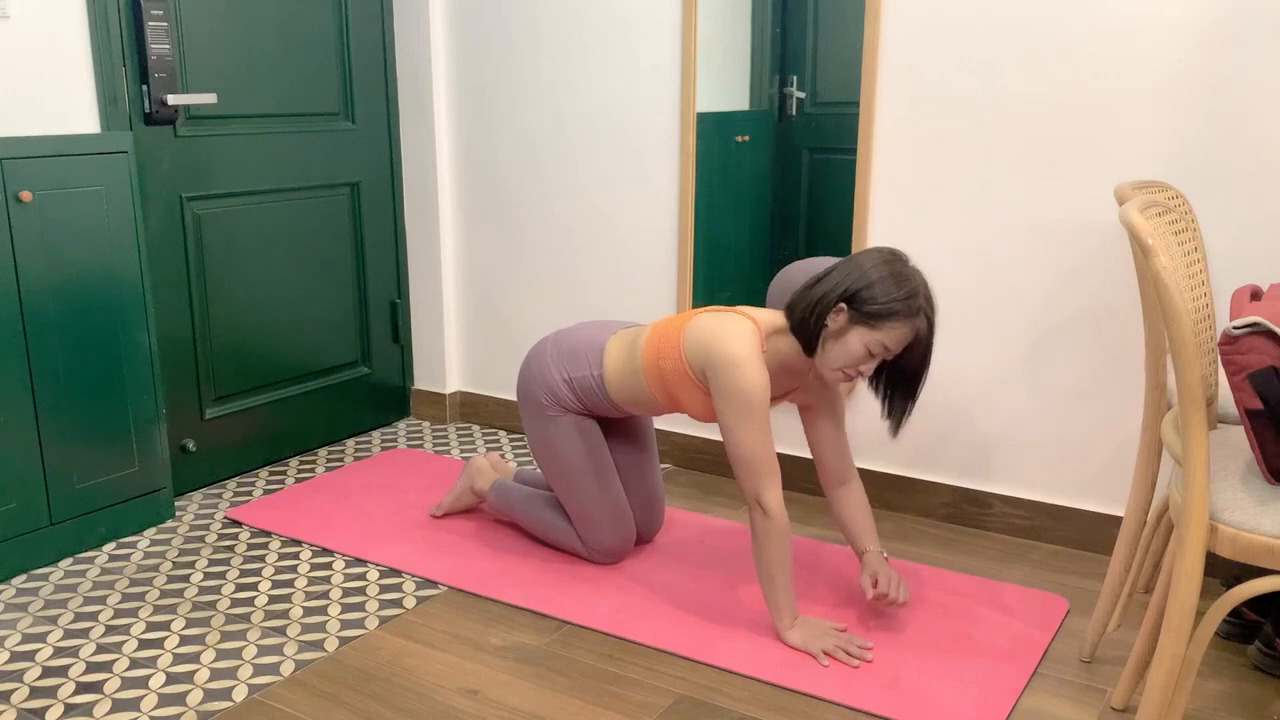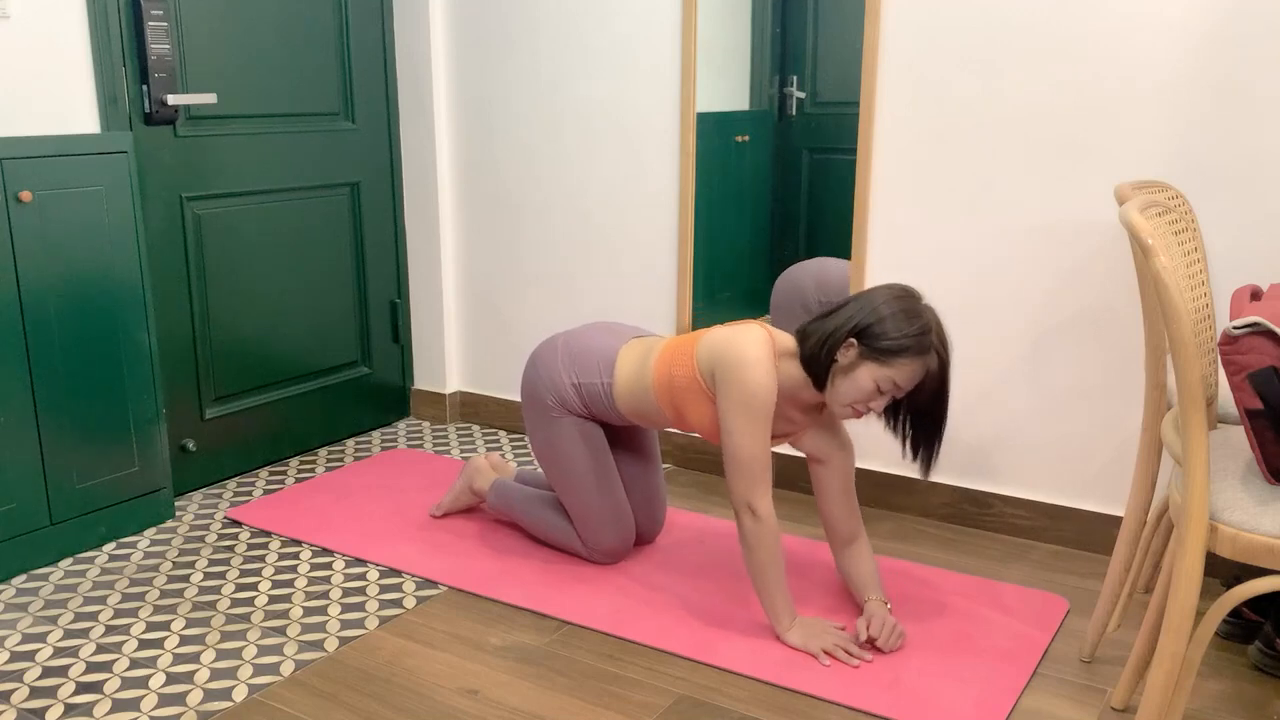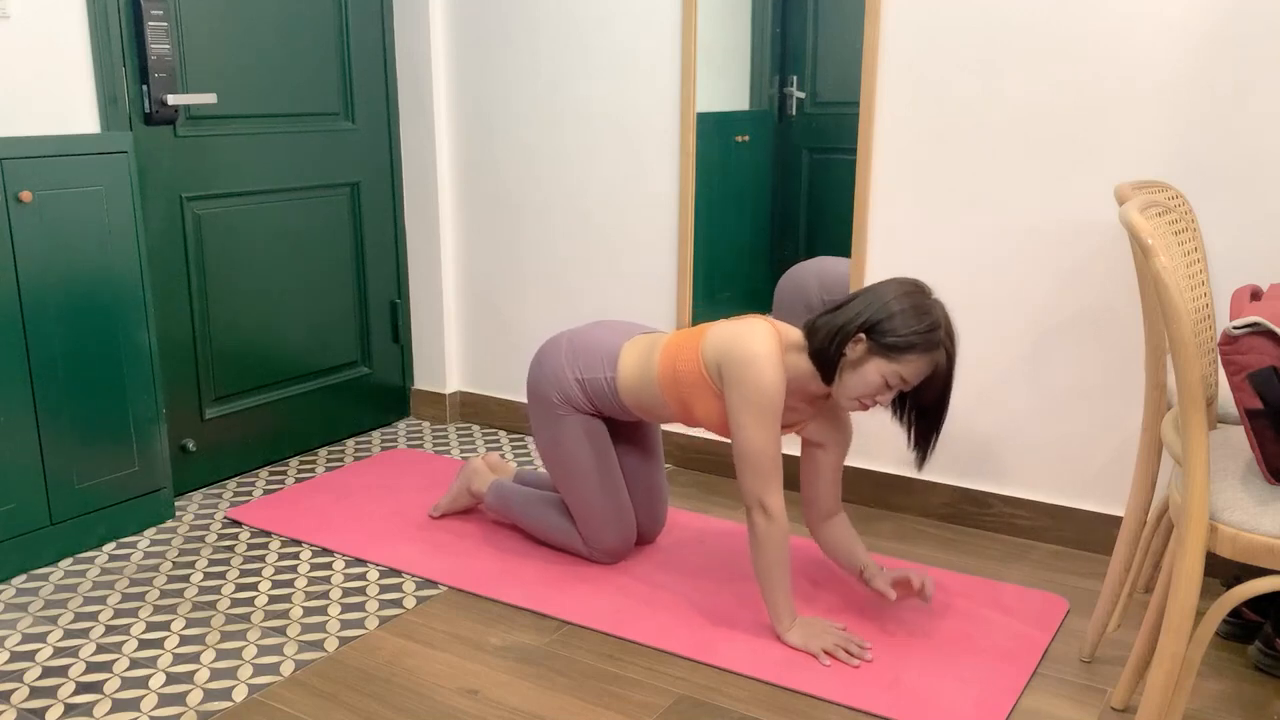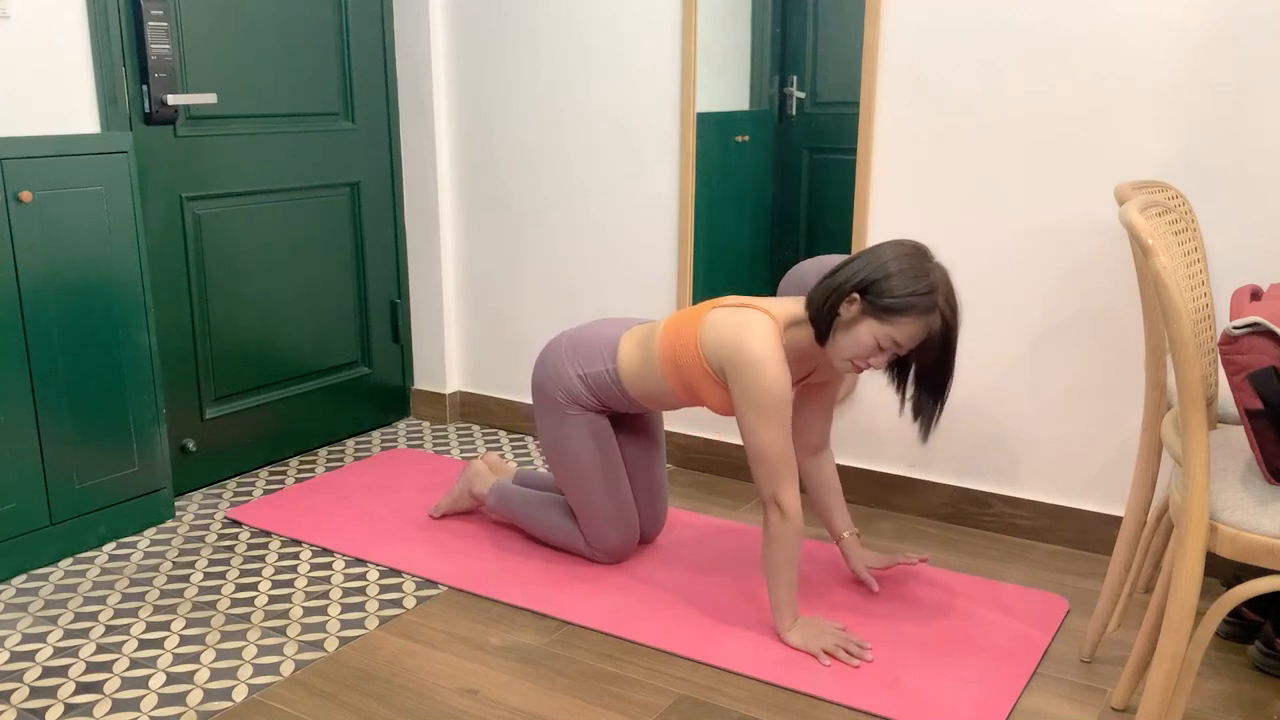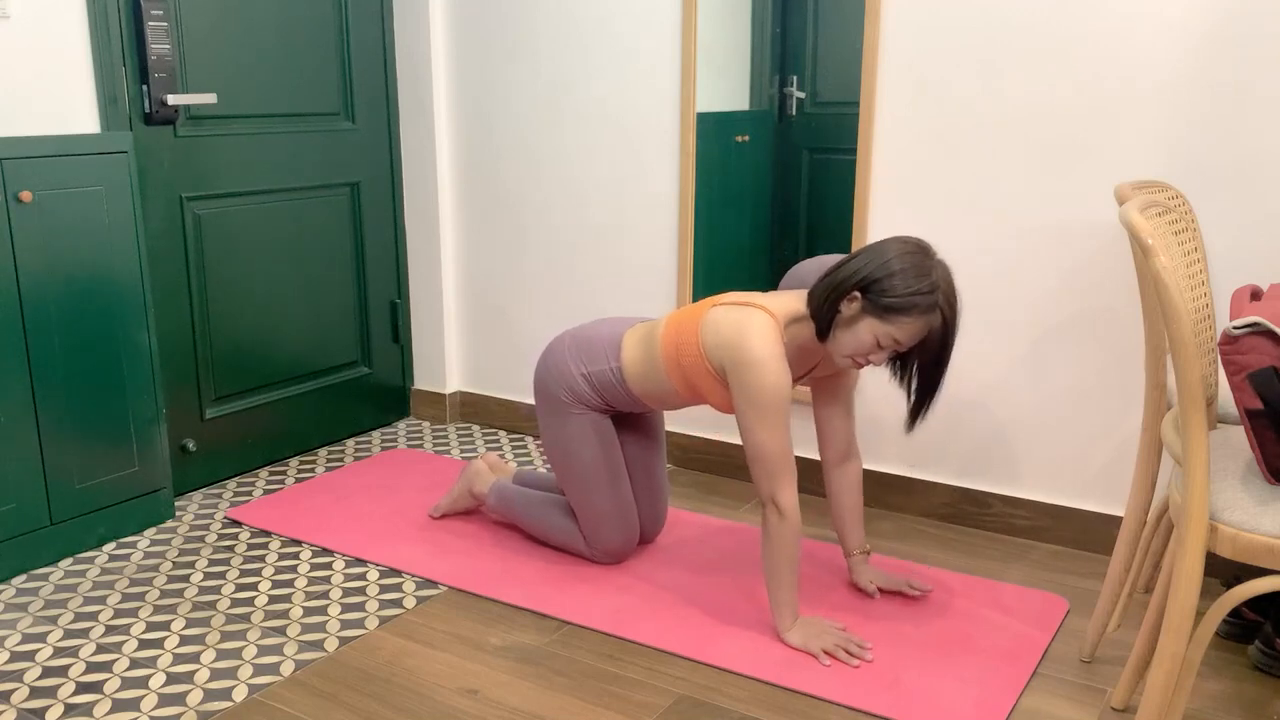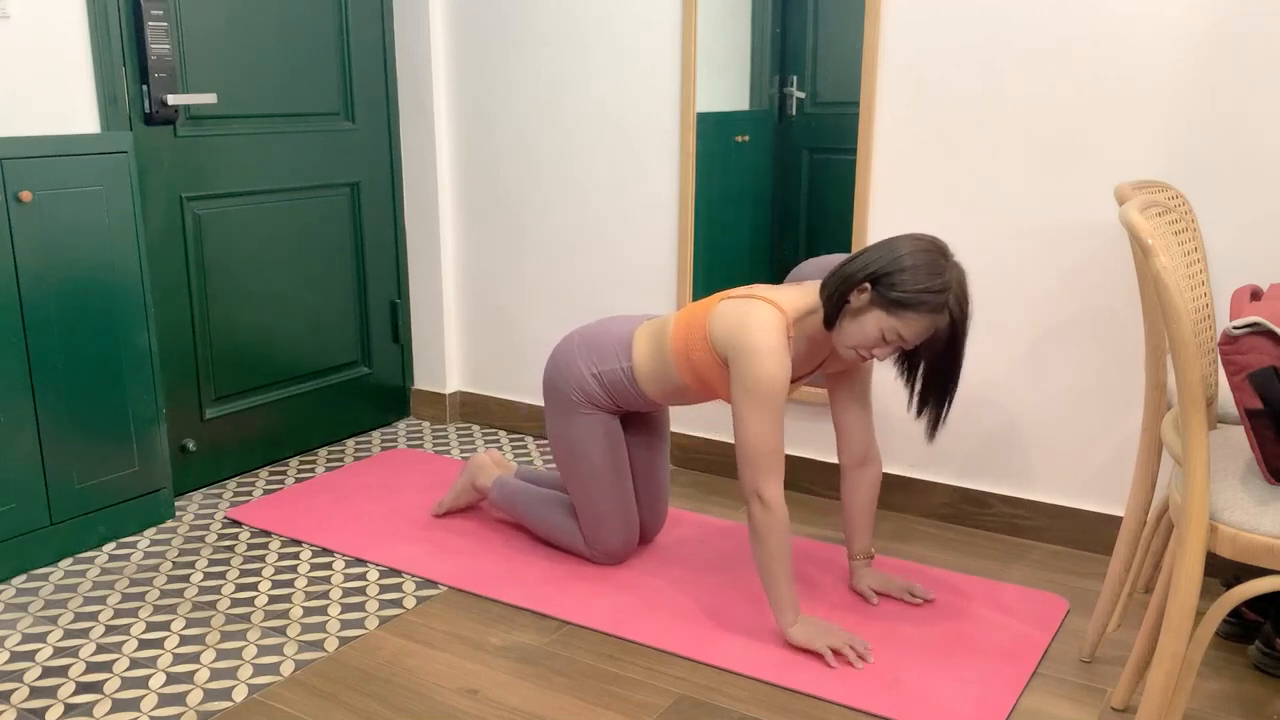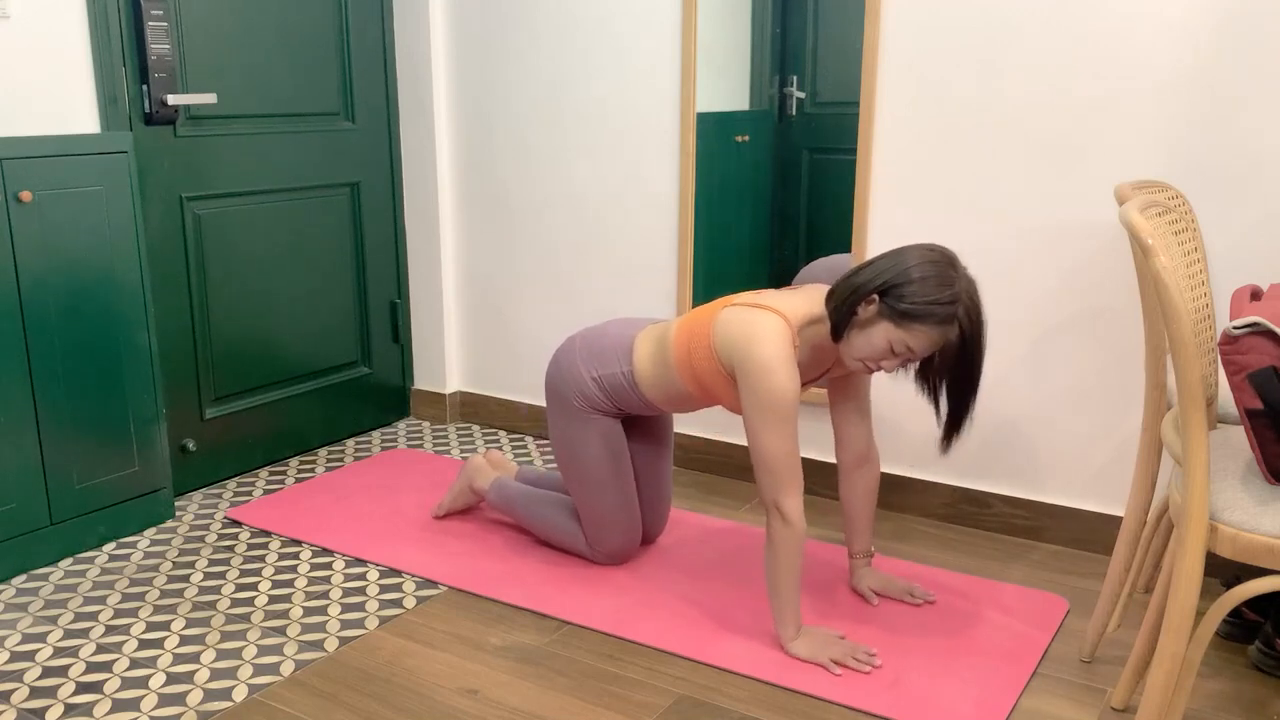
dt=0.7s
person 1, frame 1
left shoulder: (815, 373)
right shoulder: (739, 353)
left elbow: (840, 480)
right elbow: (764, 502)
left wrist: (872, 556)
right wrist: (789, 623)
left hip: (611, 379)
right hip: (558, 382)
left knee: (645, 527)
right knee: (608, 543)
left ankle: (508, 473)
right ankle: (485, 483)
person 1, frame 2
left shoulder: (822, 432)
right shoulder: (751, 362)
left elbow: (849, 540)
right elbow: (752, 509)
left wrist: (875, 603)
right wrist: (787, 624)
left hip: (616, 369)
right hip: (562, 381)
left knee: (645, 530)
right knee: (608, 544)
left ankle: (505, 473)
right ankle: (484, 484)
person 1, frame 3
left shoulder: (828, 417)
right shoulder: (759, 360)
left elbow: (826, 518)
right elbow: (764, 507)
left wrist: (872, 572)
right wrist: (788, 624)
left hip: (619, 370)
right hip: (568, 380)
left knee: (646, 530)
right knee: (609, 543)
left ankle: (504, 473)
right ankle: (482, 485)
person 1, frame 4
left shoulder: (828, 345)
right shoulder: (759, 350)
left elbow: (813, 452)
right elbow: (780, 501)
left wrist: (851, 545)
right wrist: (789, 623)
left hip: (625, 374)
right hip: (572, 380)
left knee: (647, 528)
right knee: (612, 543)
left ankle: (503, 473)
right ankle: (483, 487)
person 1, frame 5
left shoulder: (832, 337)
right shoulder: (760, 347)
left elbow: (841, 458)
right elbow: (779, 501)
left wrist: (859, 560)
right wrist: (789, 622)
left hip: (626, 380)
right hip: (575, 379)
left knee: (646, 529)
right knee: (611, 544)
left ankle: (505, 473)
right ankle: (485, 486)
person 1, frame 6
left shoulder: (845, 329)
right shoulder: (763, 337)
left elbow: (861, 459)
right elbow: (763, 495)
left wrist: (861, 564)
right wrist: (791, 622)
left hip: (636, 381)
right hip: (585, 376)
left knee: (645, 530)
right knee: (610, 545)
left ankle: (507, 471)
right ankle: (487, 479)
person 1, frame 7
left shoulder: (846, 330)
right shoulder: (770, 348)
left elbow: (859, 458)
right elbow: (784, 507)
left wrist: (862, 565)
right wrist: (792, 634)
left hip: (638, 379)
right hip: (587, 380)
left knee: (647, 531)
right knee: (612, 546)
left ankle: (505, 470)
right ankle: (485, 480)
